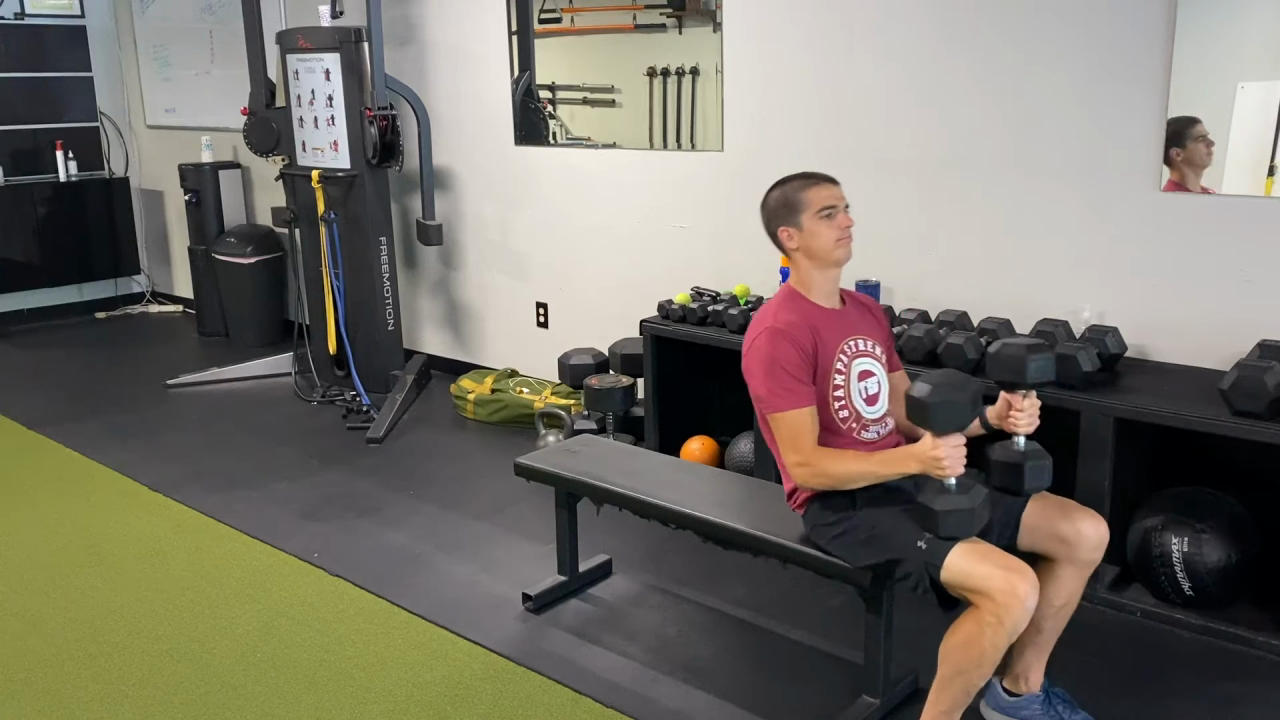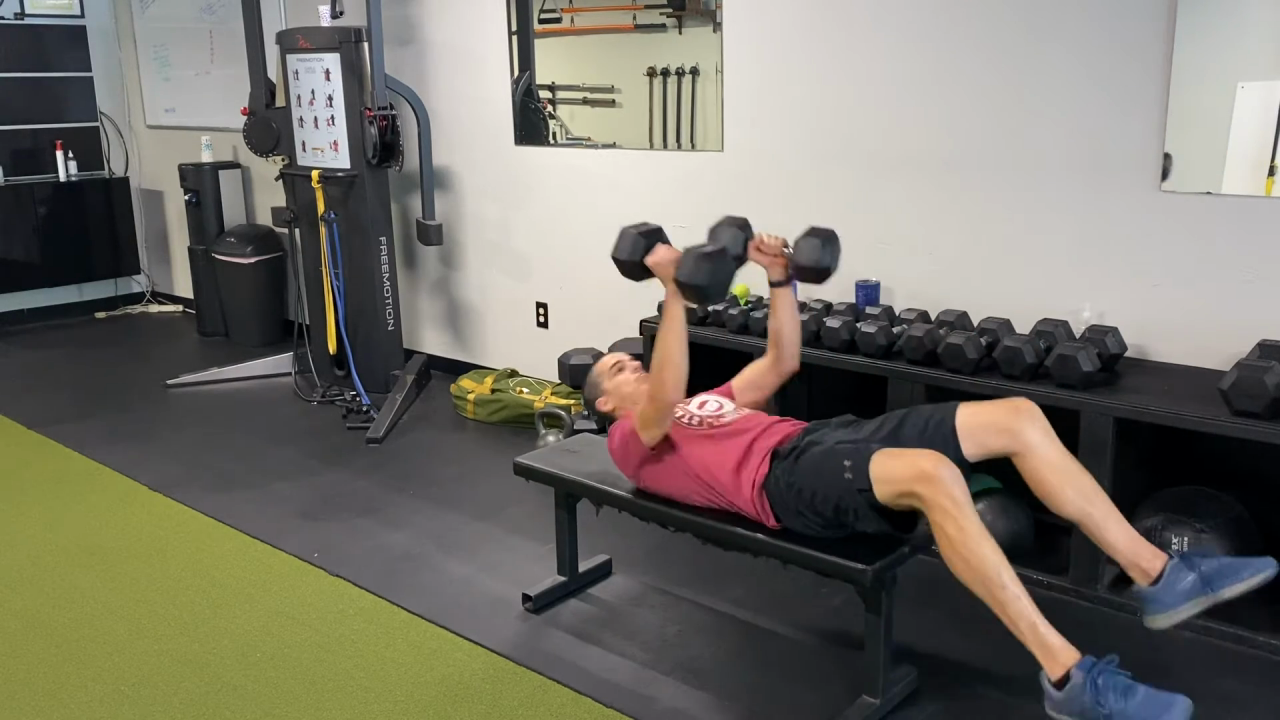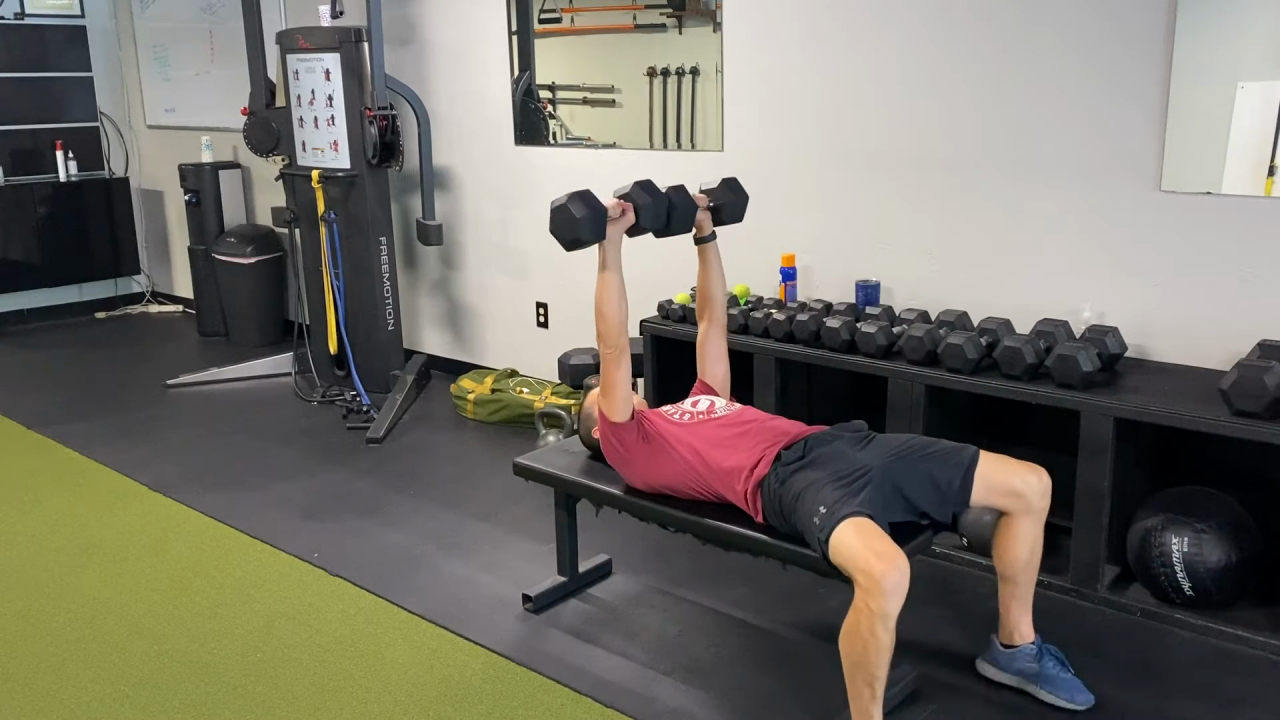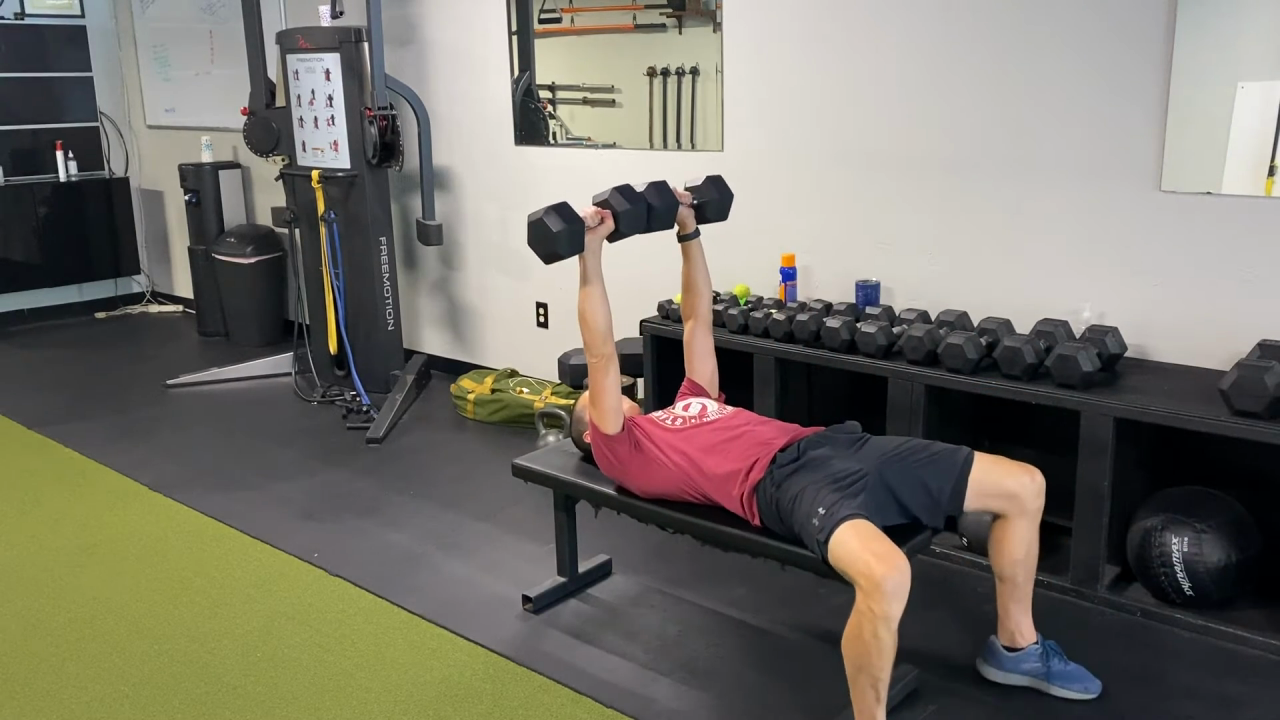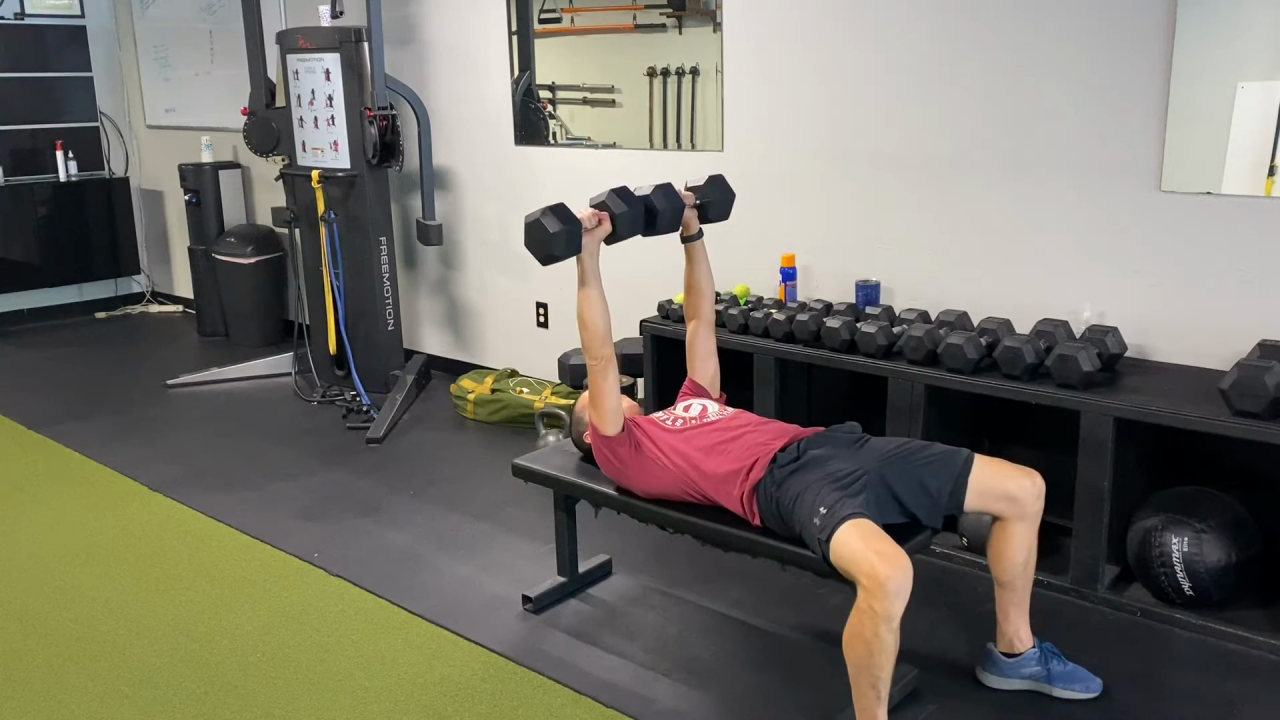
dt=1s
person 1, frame 1
left shoulder: (866, 311)
right shoulder: (778, 332)
left elbow: (907, 414)
right elbow: (804, 464)
left wrist: (989, 417)
right wrist: (913, 459)
left hip: (904, 478)
right hip: (842, 504)
left knee: (1085, 534)
right knee: (1012, 590)
person 1, frame 2
left shoulder: (708, 397)
right shoulder: (632, 441)
left elbow: (783, 361)
right elbow: (667, 402)
left wrist: (779, 279)
right wrist: (674, 293)
left hip: (826, 437)
right hip: (786, 476)
left knee: (1017, 417)
right knee: (934, 476)
left ankle: (1156, 576)
person 1, frame 3
left shoulder: (697, 406)
right shoulder: (629, 447)
left elbow: (712, 322)
right elbow: (614, 350)
left wrist: (705, 235)
right wrist: (611, 246)
right hip: (786, 474)
left knee: (1030, 486)
right knee: (883, 575)
left ankle: (1015, 646)
person 1, frame 4
left shoulder: (689, 406)
right shoulder: (623, 450)
left elbow: (697, 323)
right elbow: (600, 358)
left wrist: (688, 231)
right wrist: (591, 253)
left hip: (831, 444)
right hip: (781, 477)
left knee: (1023, 486)
right knee: (885, 577)
left ankle: (1016, 646)
person 1, frame 5
left shoulder: (690, 408)
right shoulder: (624, 451)
left elbow: (700, 323)
right elbow: (600, 360)
left wrist: (692, 233)
right wrist: (589, 254)
right hip: (780, 477)
left knee: (1024, 490)
right knee: (887, 576)
left ankle: (1014, 651)
